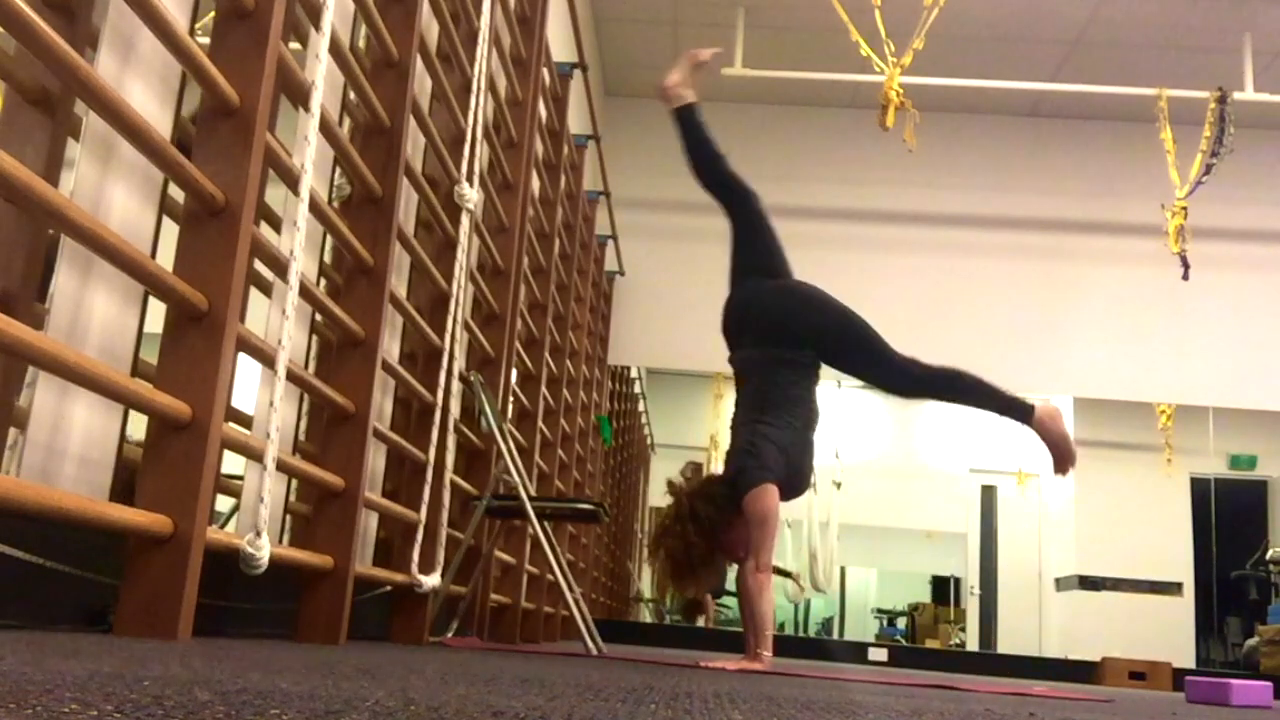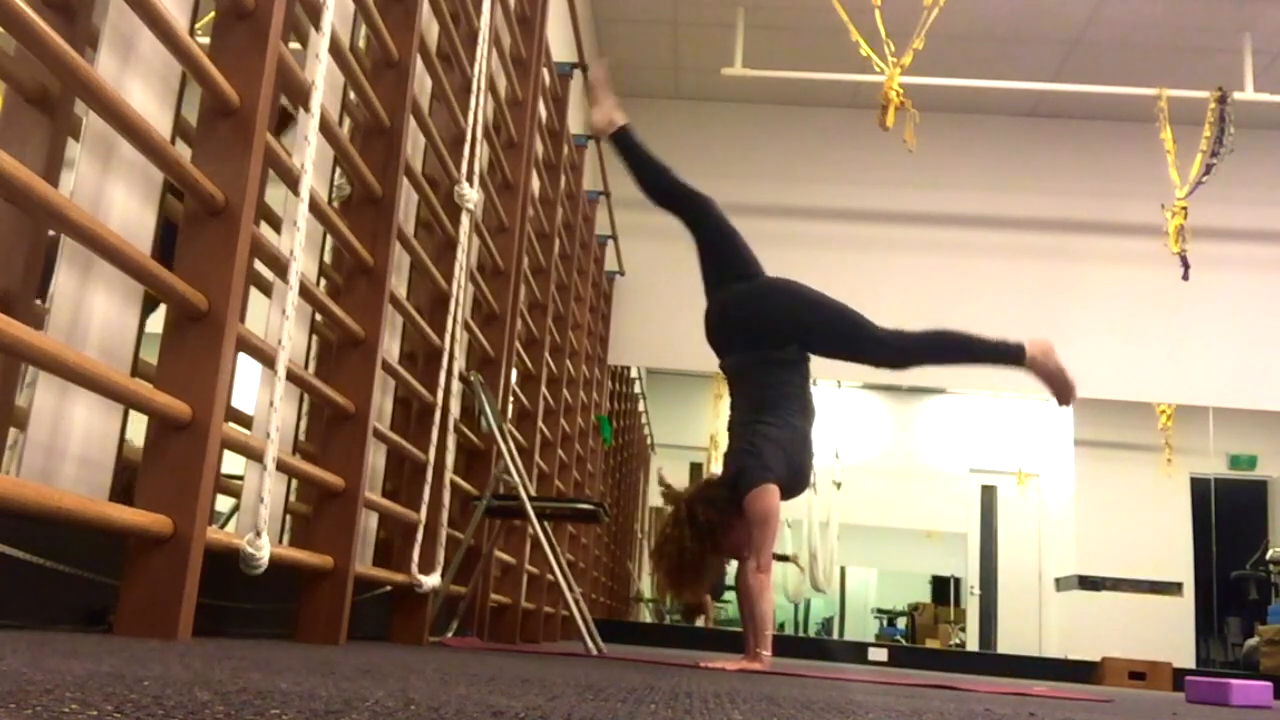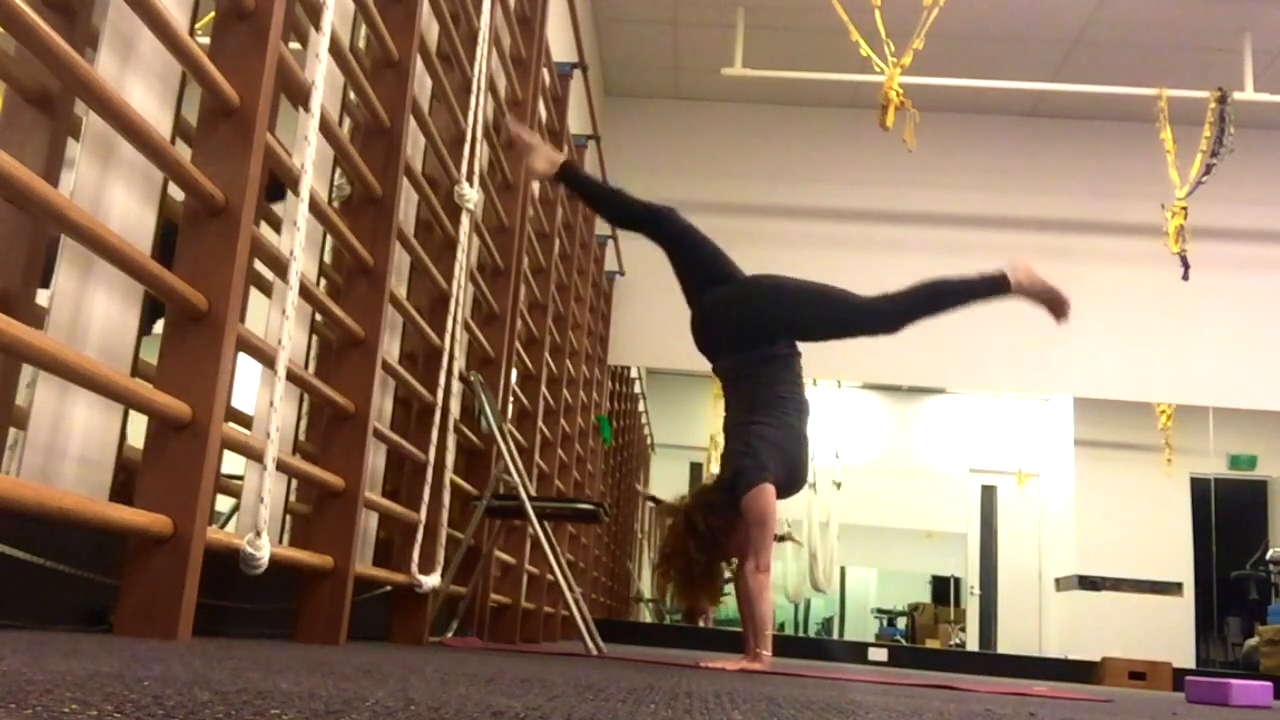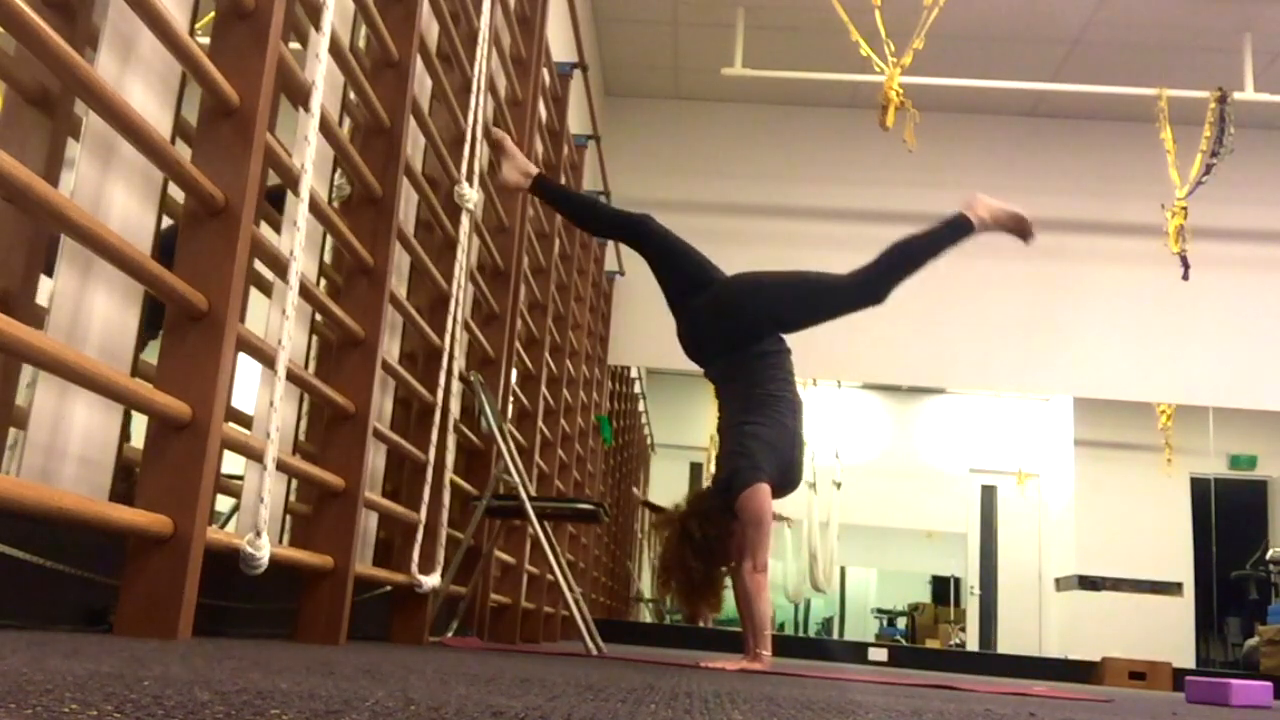
dt=0.2s
person 1, frame 1
left shoulder: (754, 483)
left elbow: (757, 571)
left wrist: (758, 655)
left hip: (793, 323)
right hip: (756, 317)
left knee: (909, 375)
right knee: (735, 199)
left ankle: (1037, 414)
right ankle: (682, 101)
person 1, frame 2
left shoulder: (755, 487)
left elbow: (757, 572)
left wrist: (756, 655)
left hip: (773, 320)
right hip: (736, 323)
left knee: (904, 348)
right knee: (691, 207)
person 1, frame 3
left shoulder: (751, 485)
left elbow: (757, 571)
left wrist: (757, 655)
left hip: (760, 322)
right hip: (728, 327)
left knee: (890, 312)
right knee: (660, 222)
left ankle: (1010, 280)
person 1, frame 4
left shoulder: (746, 484)
left elbow: (754, 571)
left wrist: (758, 653)
right wrist: (754, 651)
left hip: (740, 326)
right hip: (721, 332)
left knee: (869, 284)
right knee: (664, 237)
